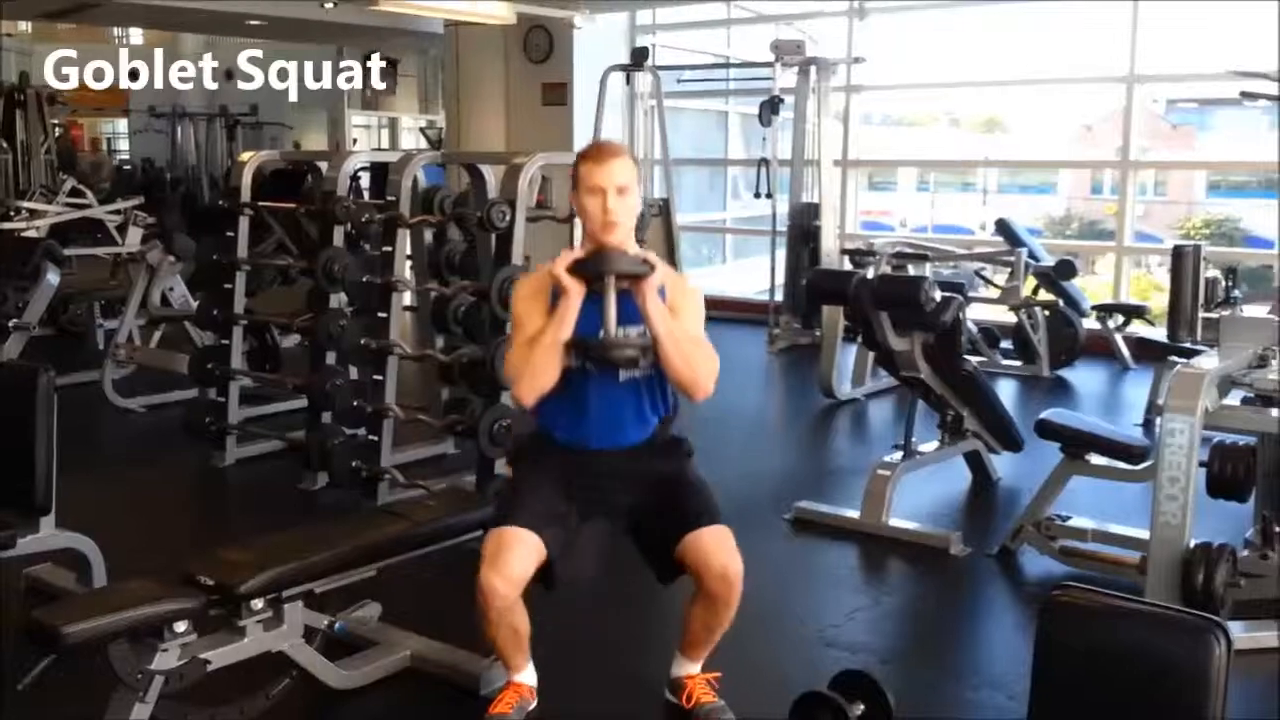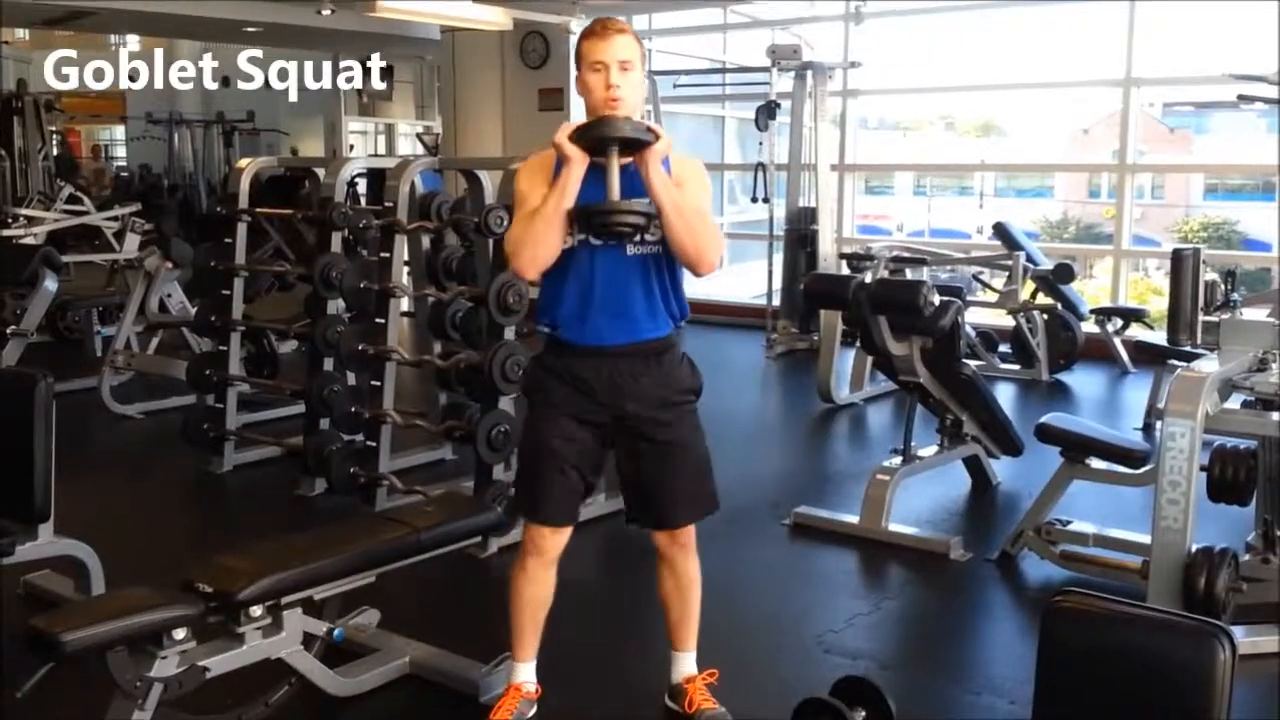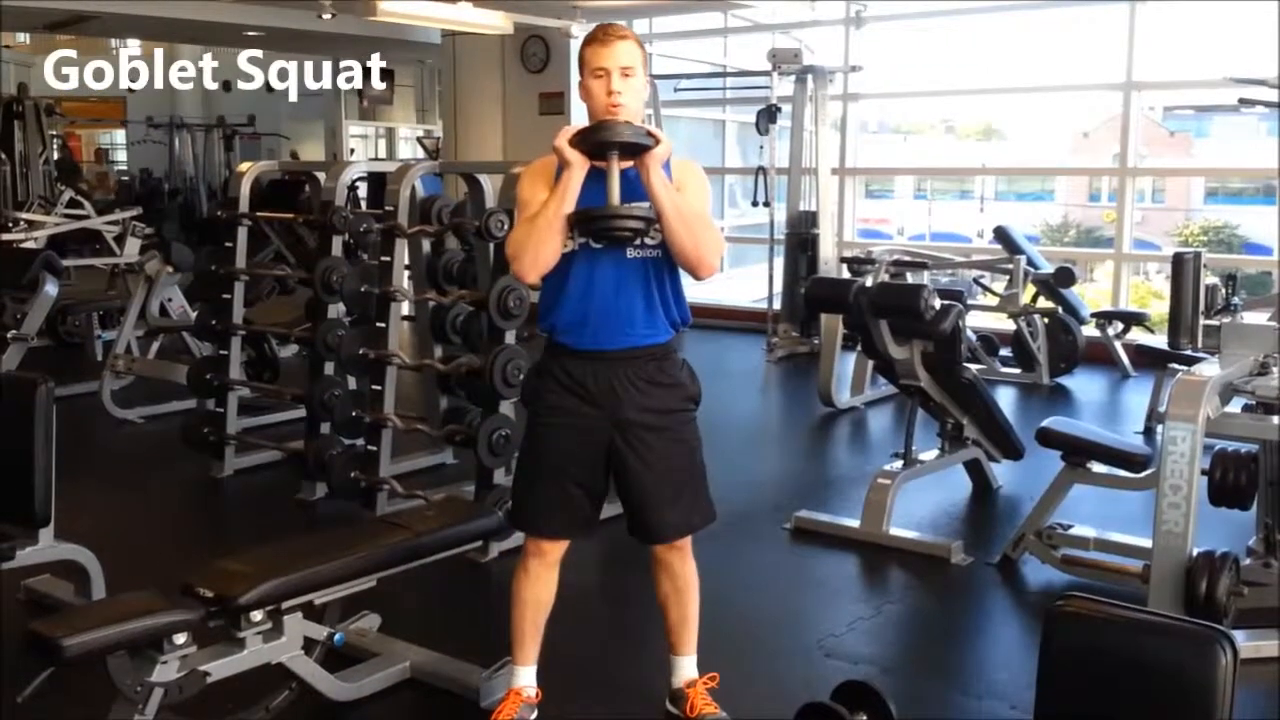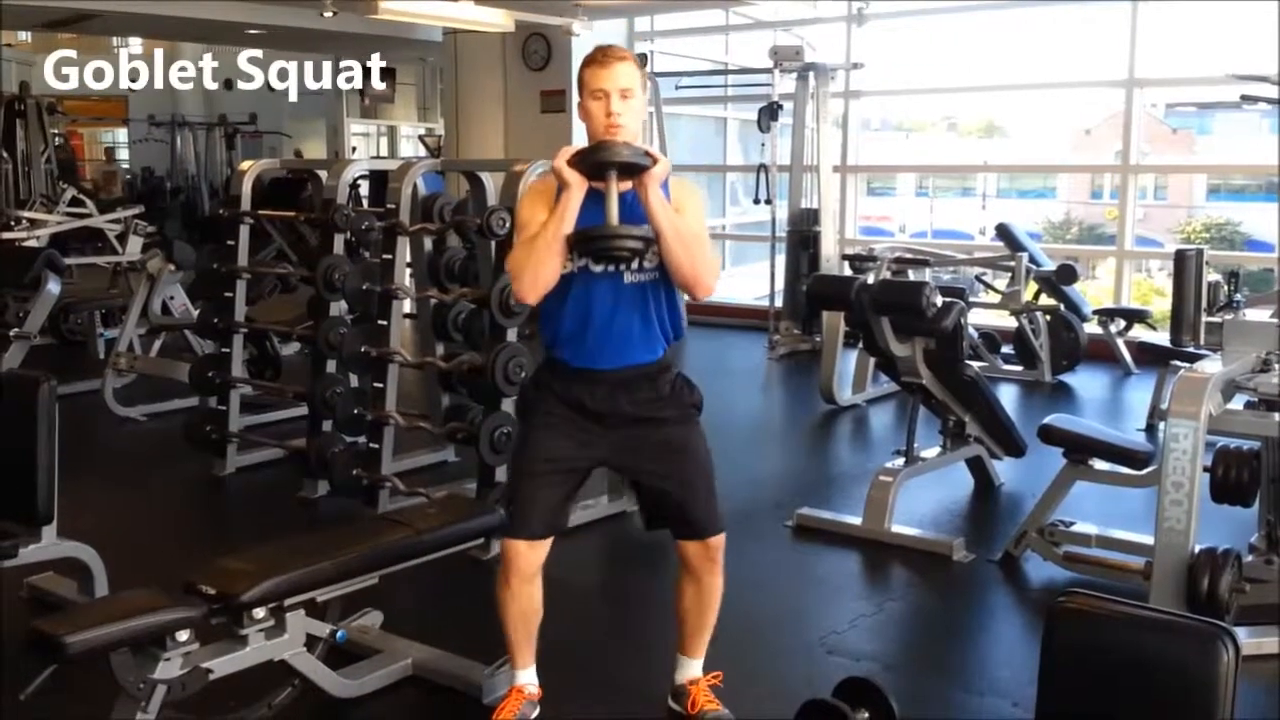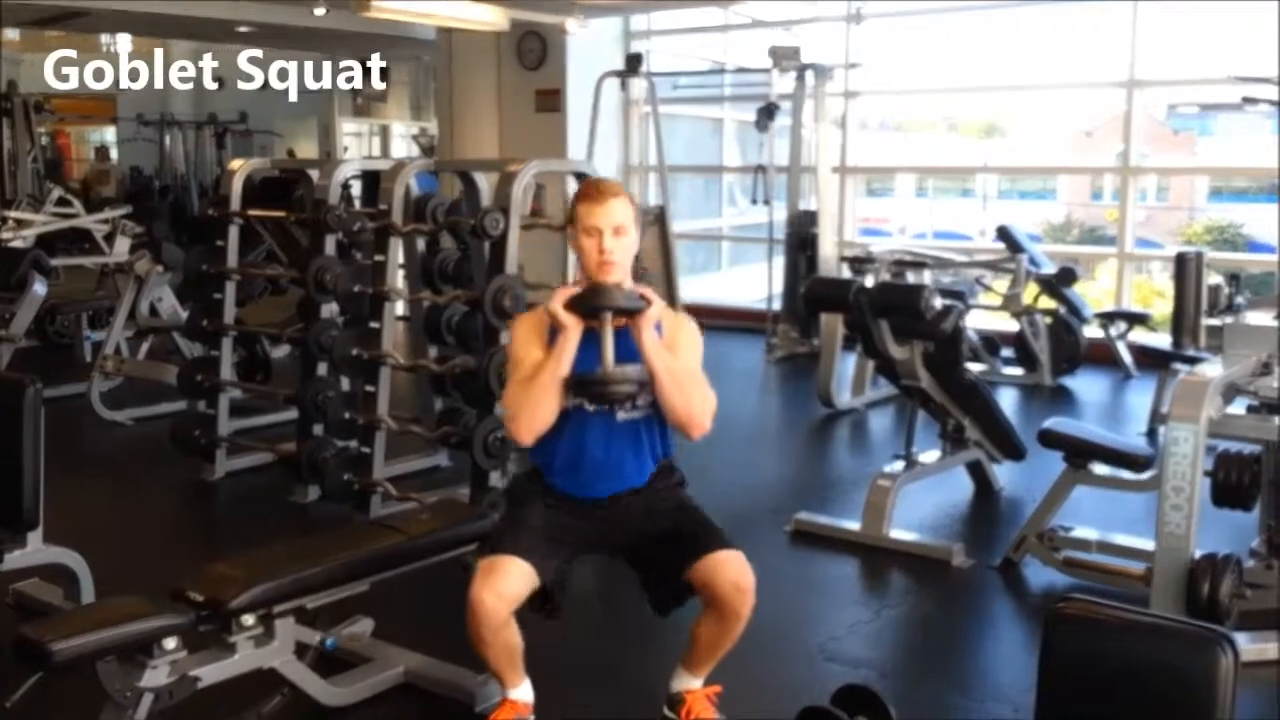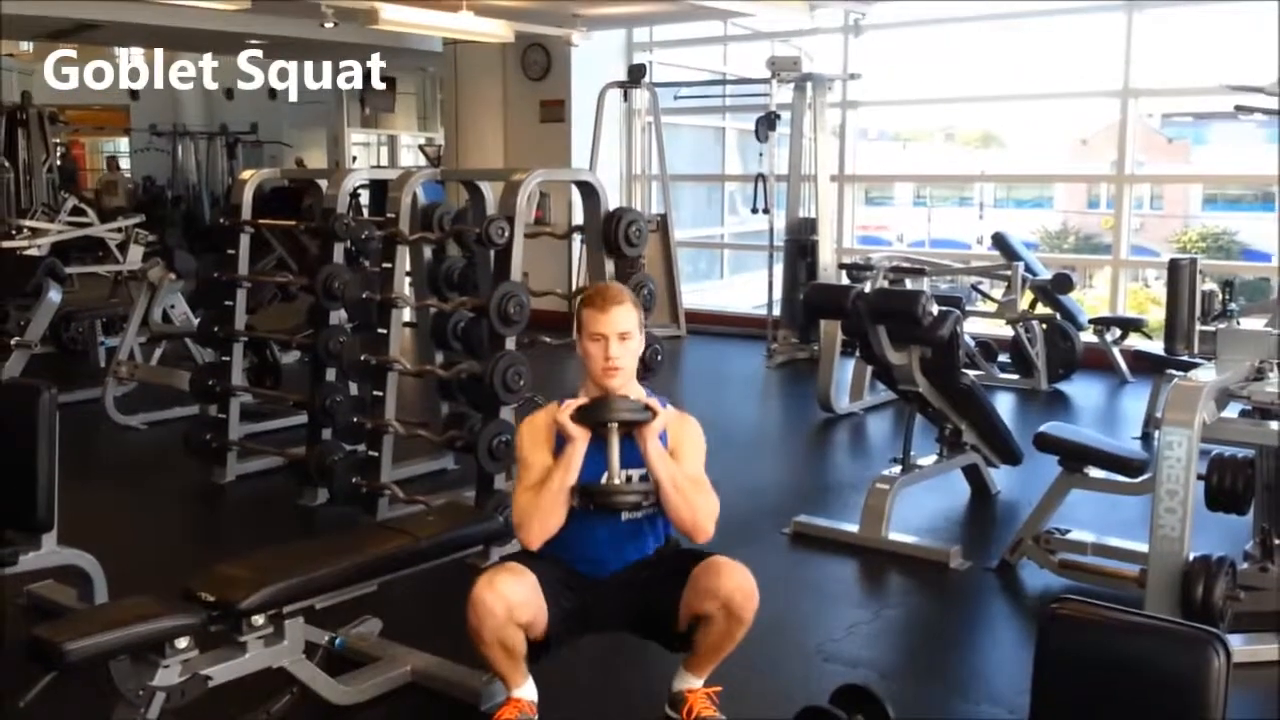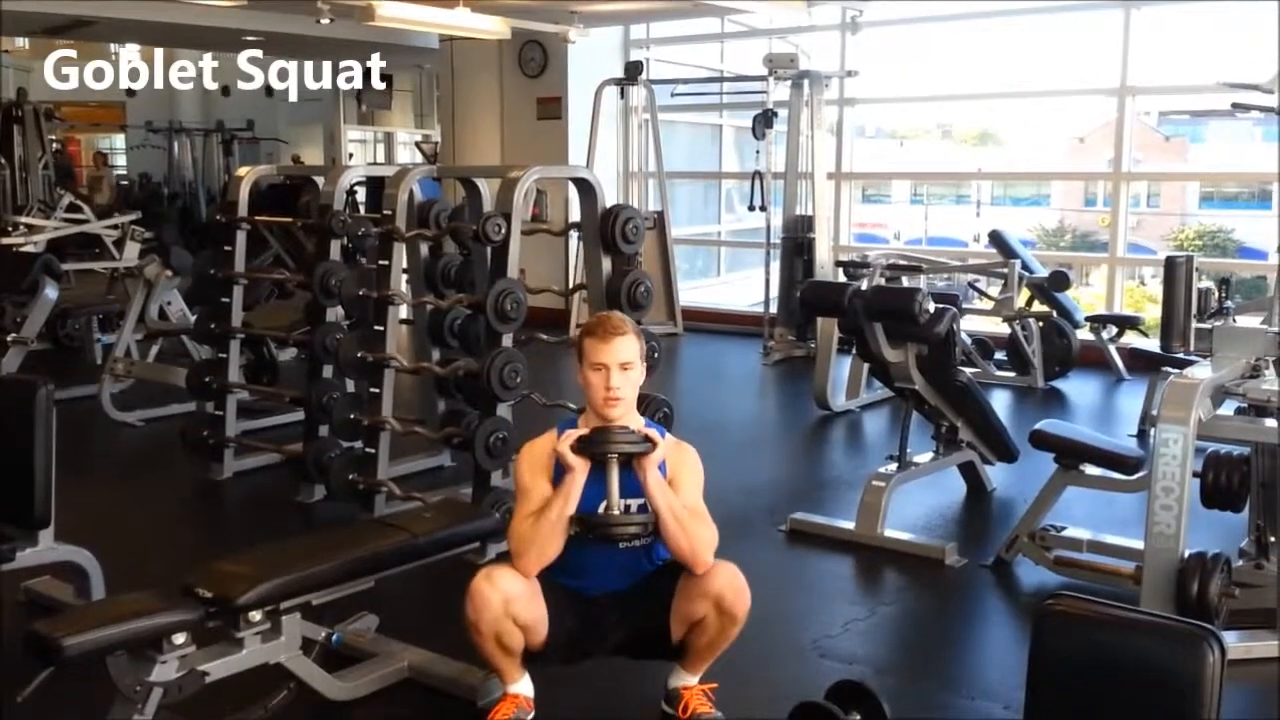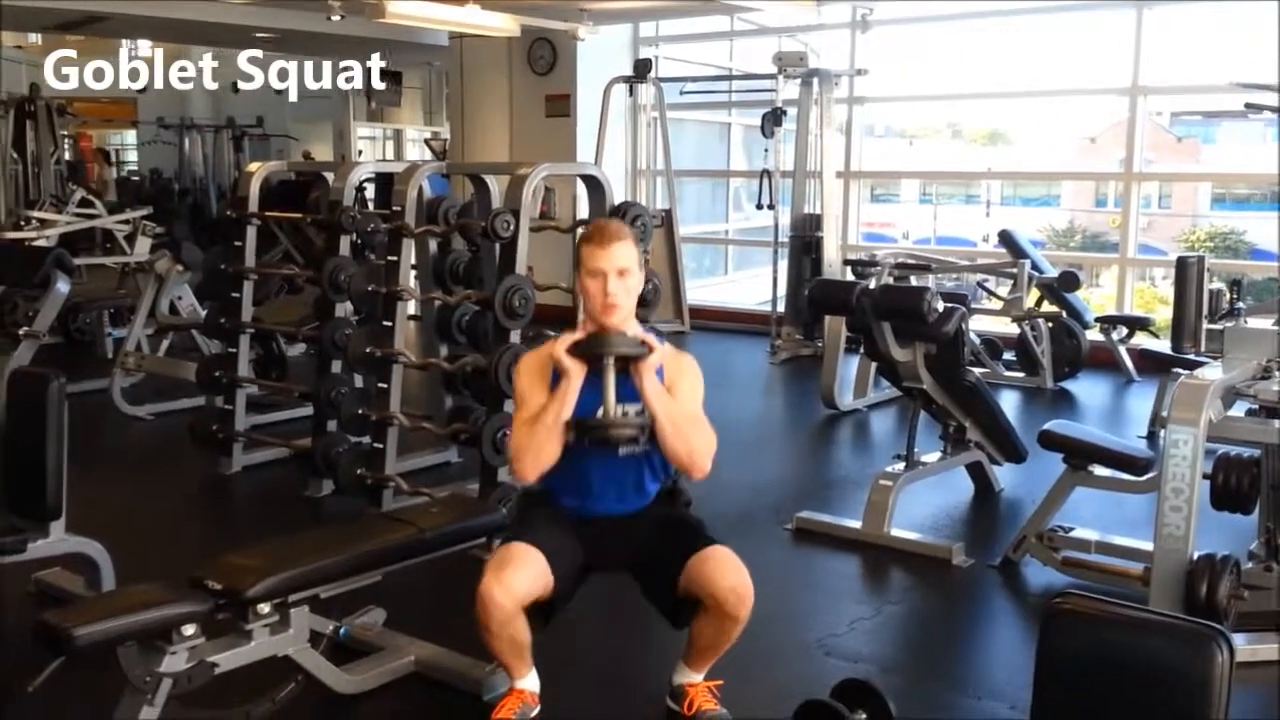
dt=0.4s
person 1, frame 1
left shoulder: (672, 287)
right shoulder: (541, 286)
left elbow: (701, 384)
right elbow: (525, 391)
left wrist: (650, 301)
right wrist: (570, 299)
left hip: (648, 456)
right hip: (559, 459)
left knee: (723, 571)
right knee: (497, 581)
person 1, frame 2
left shoulder: (680, 167)
right shoulder: (545, 167)
left elbow: (706, 260)
right elbow: (526, 263)
left wrist: (652, 169)
right wrist: (575, 169)
left hip: (655, 372)
right hip: (569, 374)
left knee: (677, 539)
right knee: (541, 542)
person 1, frame 3
left shoulder: (680, 171)
right shoulder: (547, 172)
left elbow: (705, 263)
right elbow: (527, 266)
left wrist: (651, 174)
right wrist: (576, 172)
left hip: (652, 376)
right hip: (569, 377)
left knee: (672, 542)
right knee: (543, 546)
person 1, frame 4
left shoulder: (677, 191)
right shoulder: (546, 192)
left elbow: (702, 284)
right elbow: (527, 288)
left wrist: (650, 194)
right wrist: (574, 193)
left hip: (652, 391)
right hip: (566, 393)
left knee: (704, 546)
right knee: (521, 553)
person 1, frame 5
left shoulder: (673, 325)
right shoulder: (537, 325)
left elbow: (696, 422)
right elbow: (524, 428)
left wrist: (645, 335)
right wrist: (570, 336)
left hip: (645, 493)
right hip: (557, 497)
left knee: (735, 584)
right knee: (488, 598)
person 1, frame 6
left shoulder: (677, 426)
right shoulder: (542, 426)
left elbow: (701, 527)
right elbow: (532, 534)
left wrist: (649, 444)
right wrist: (577, 446)
left hip: (647, 571)
right hip: (564, 574)
left knee: (737, 590)
right knee: (488, 599)
person 1, frame 7
left shoulder: (676, 454)
right shoulder: (542, 453)
left elbow: (701, 560)
right elbow: (527, 562)
left wrist: (650, 476)
right wrist: (576, 476)
left hip: (646, 598)
right hip: (565, 602)
left knee: (726, 587)
right knee: (488, 591)
left ankle: (684, 687)
person 1, frame 8
left shoulder: (674, 364)
right shoulder: (543, 363)
left elbow: (698, 465)
right elbow: (526, 470)
left wrist: (647, 379)
right wrist: (571, 380)
left hip: (650, 515)
right hip: (564, 516)
left knee: (733, 592)
right knee: (497, 595)
